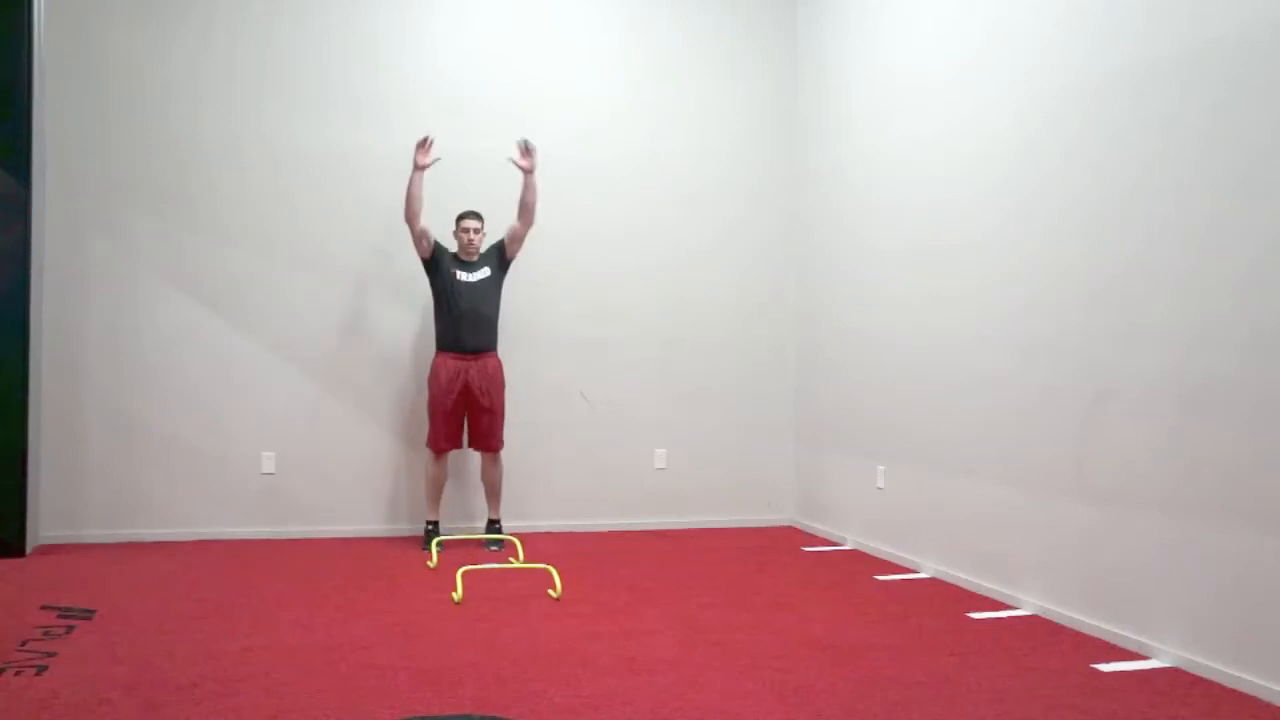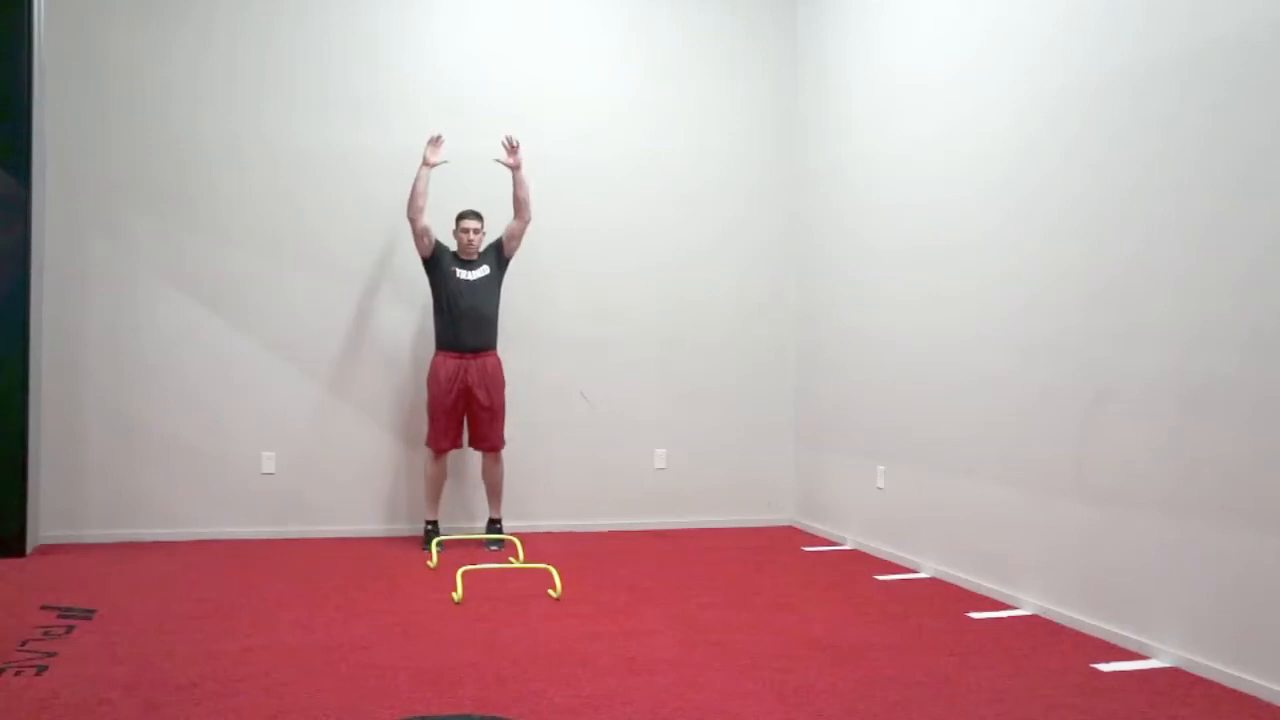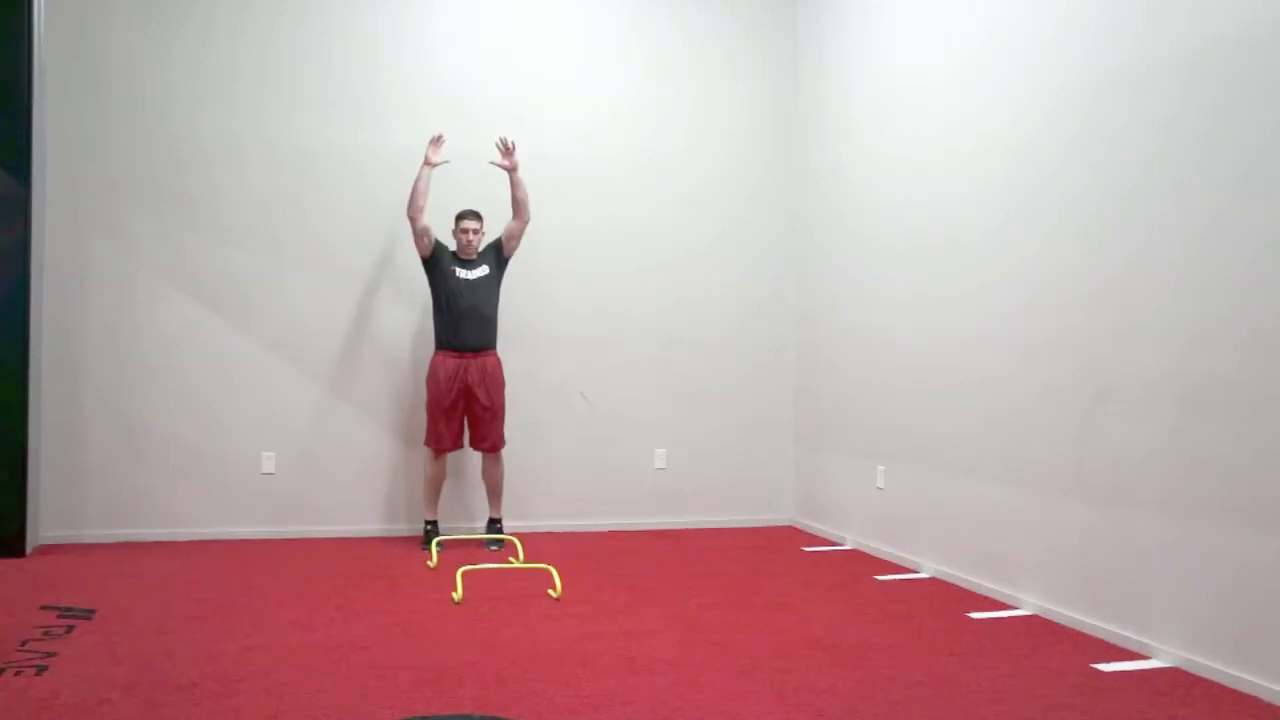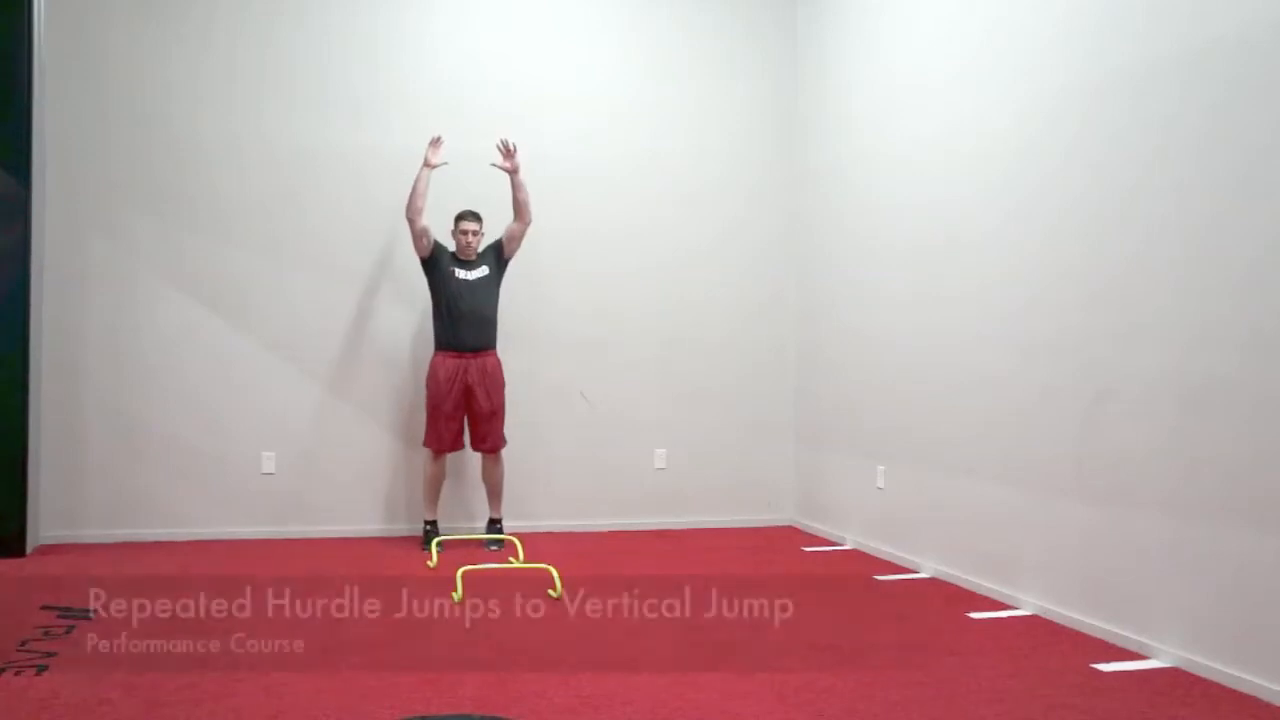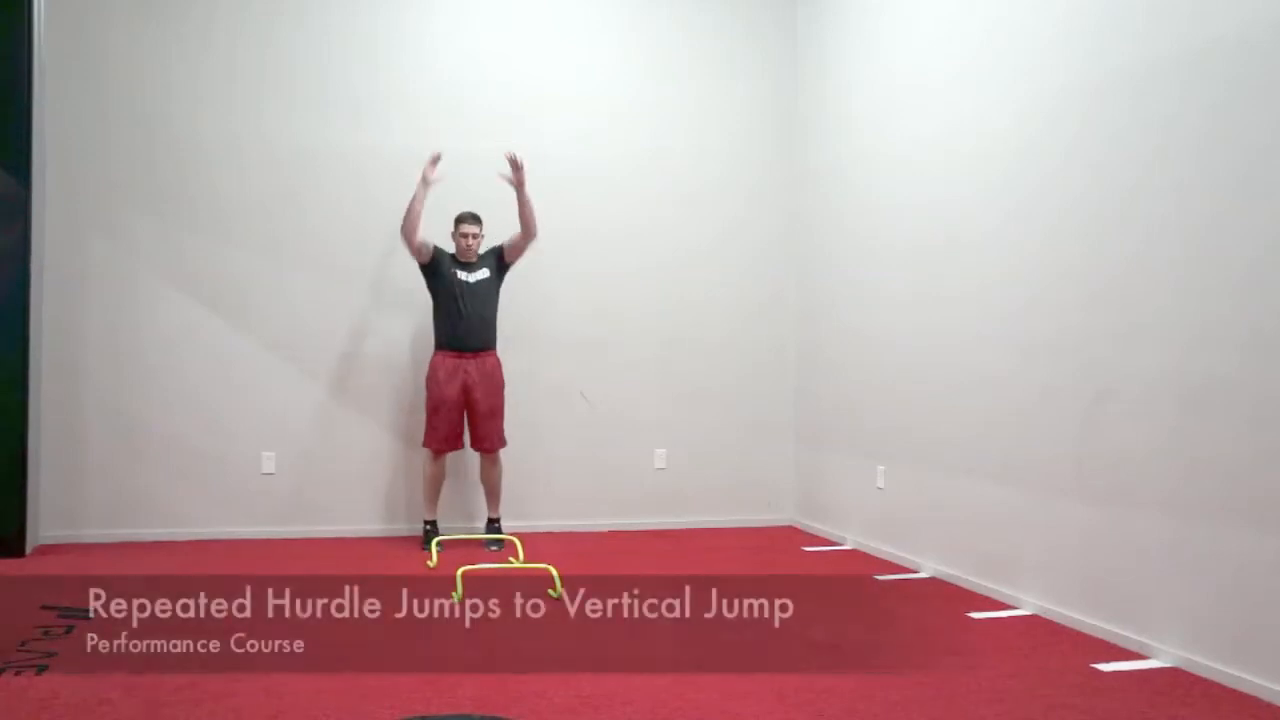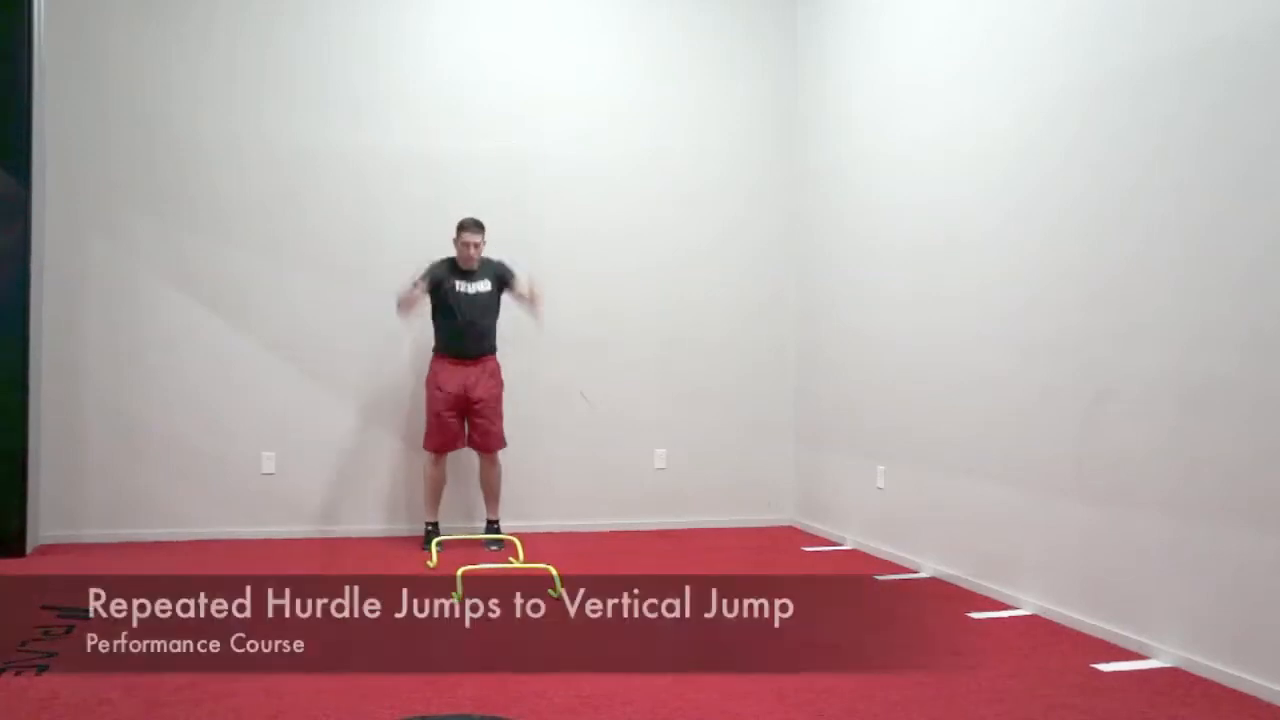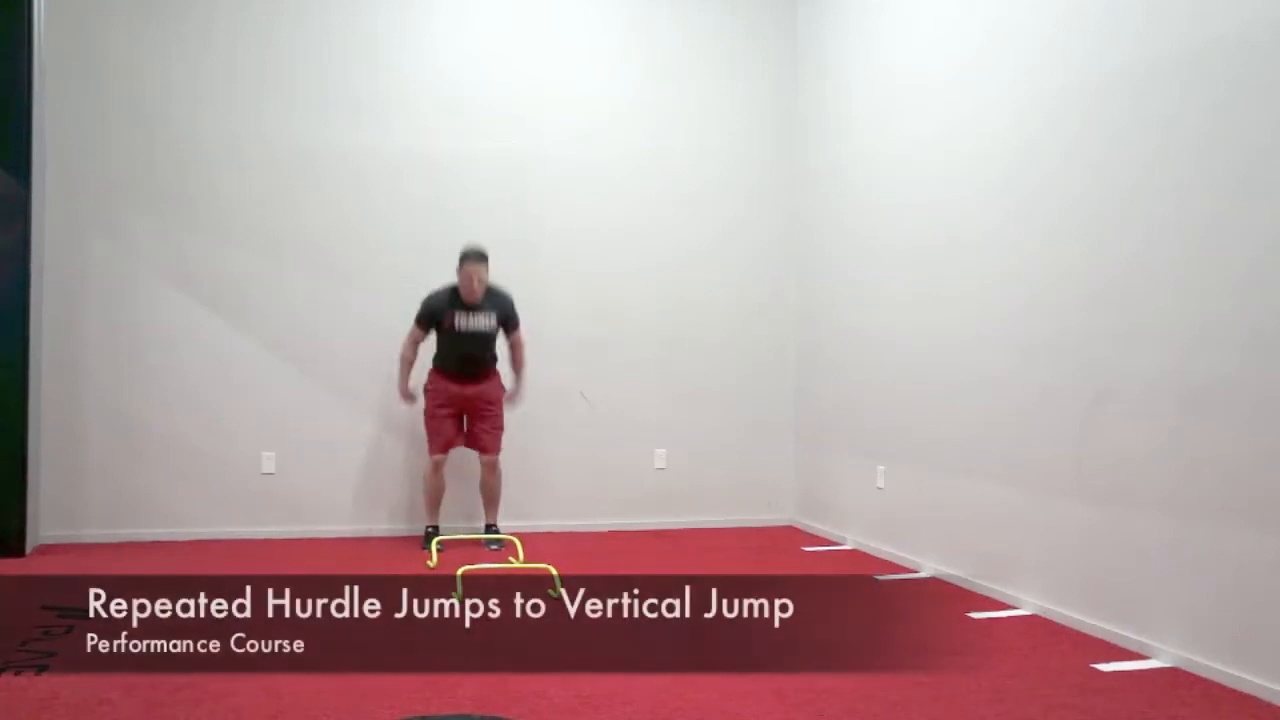
dt=0.1s
person 1, frame 1
left shoulder: (496, 260)
right shoulder: (439, 262)
left elbow: (524, 222)
right elbow: (414, 219)
left wrist: (528, 174)
right wrist: (419, 171)
left hip: (487, 367)
right hip: (447, 367)
left knee: (491, 450)
right knee: (439, 450)
left ankle: (494, 523)
right ankle: (431, 524)
person 1, frame 2
left shoulder: (496, 259)
right shoulder: (439, 260)
left elbow: (522, 218)
right elbow: (416, 218)
left wrist: (517, 170)
right wrist: (426, 168)
left hip: (486, 365)
right hip: (446, 365)
left knee: (492, 449)
right knee: (439, 449)
left ankle: (495, 523)
right ankle: (431, 524)
person 1, frame 3
left shoulder: (495, 258)
right shoulder: (438, 260)
left elbow: (521, 218)
right elbow: (416, 217)
left wrist: (513, 172)
right wrist: (427, 167)
left hip: (486, 365)
right hip: (446, 365)
left knee: (492, 449)
right knee: (438, 449)
left ankle: (495, 522)
right ankle: (430, 524)
person 1, frame 4
left shoulder: (495, 259)
right shoulder: (438, 260)
left elbow: (523, 221)
right elbow: (413, 219)
left wrist: (513, 172)
right wrist: (427, 168)
left hip: (486, 366)
right hip: (446, 366)
left knee: (491, 449)
right knee: (438, 450)
left ankle: (495, 523)
right ankle: (430, 524)
person 1, frame 5
left shoulder: (495, 262)
right shoulder: (438, 264)
left elbow: (529, 234)
right elbow: (408, 234)
left wrist: (520, 187)
right wrist: (424, 185)
left hip: (486, 366)
right hip: (446, 366)
left knee: (490, 450)
right knee: (437, 450)
left ankle: (494, 523)
right ankle: (430, 524)
person 1, frame 6
left shoulder: (497, 271)
right shoulder: (440, 272)
left elbow: (522, 291)
right elbow: (405, 304)
left wrist: (530, 296)
right wrist: (412, 294)
left hip: (485, 372)
right hip: (445, 372)
left knee: (489, 451)
right knee: (438, 451)
left ankle: (493, 524)
right ankle: (431, 526)
person 1, frame 7
left shoulder: (501, 302)
right shoulder: (438, 302)
left elbow: (516, 342)
right elbow: (412, 341)
left wrist: (518, 383)
right wrist: (403, 382)
left hip: (485, 385)
right hip: (444, 384)
left knee: (490, 457)
right knee: (437, 457)
left ankle: (491, 526)
right ankle: (431, 528)
